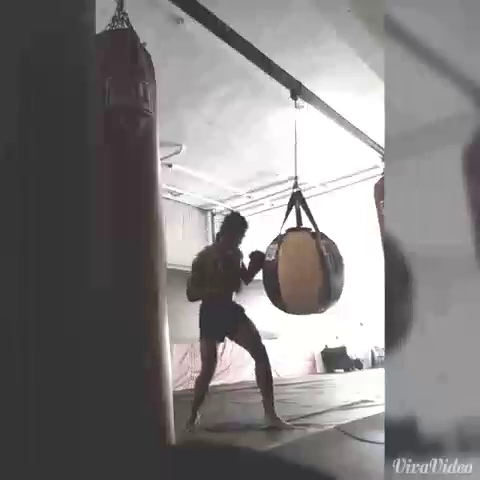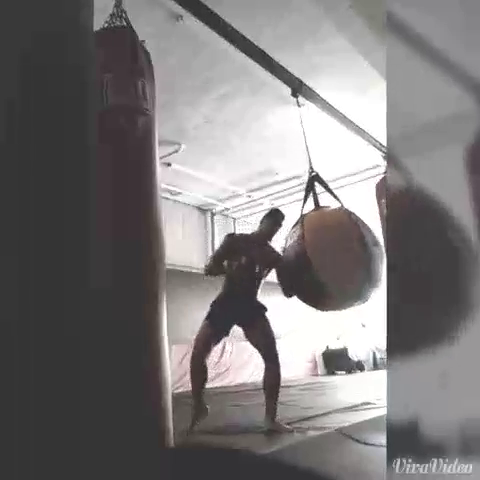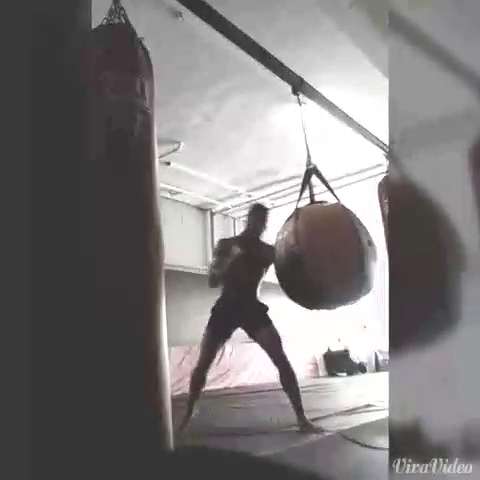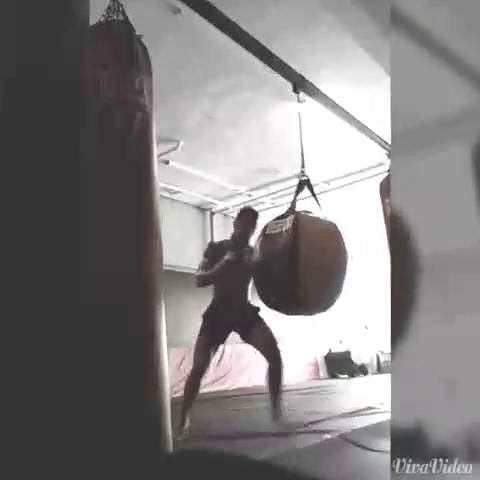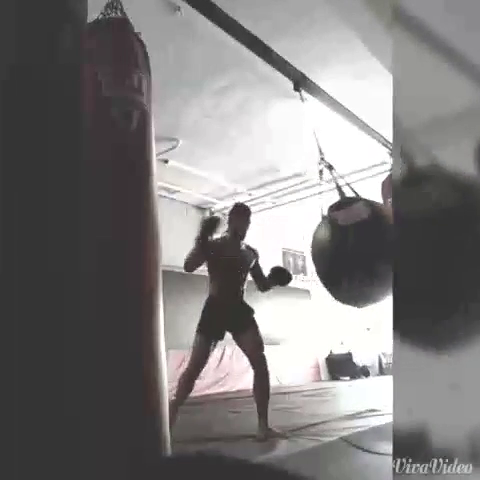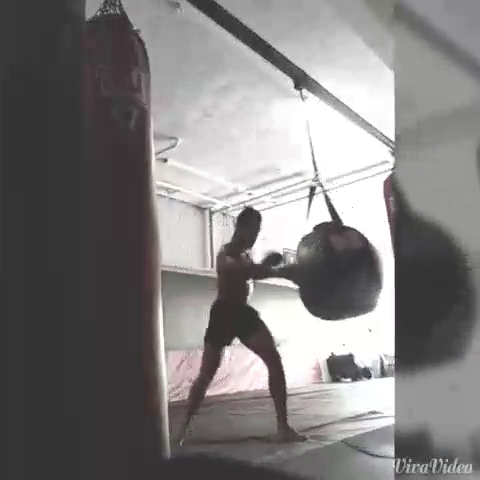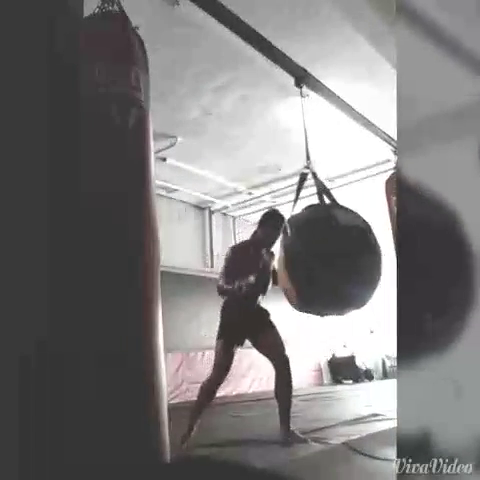
dt=0.7s
person 1, frame 1
left shoulder: (235, 254)
right shoulder: (204, 258)
left elbow: (243, 279)
right elbow: (191, 295)
left wrist: (253, 268)
right wrist: (219, 289)
left hip: (231, 310)
right hip: (211, 313)
left knee: (260, 352)
right knee: (208, 370)
left ankle: (270, 415)
right ankle: (193, 416)
person 1, frame 2
left shoulder: (274, 256)
right shoulder: (234, 241)
left elbow: (288, 292)
right elbow: (209, 269)
right wrist: (231, 267)
left hip: (251, 305)
right hip: (226, 302)
left knee: (272, 358)
right knee: (197, 355)
left ankle: (271, 419)
right ankle: (199, 409)
person 1, frame 3
left shoulder: (268, 250)
right shoulder: (226, 245)
right elbow: (213, 281)
right wrist: (232, 261)
left hip: (252, 307)
right hip: (227, 307)
left knee: (281, 360)
right knee: (203, 364)
left ankle: (301, 418)
right ankle: (187, 416)
person 1, frame 4
left shoulder: (254, 254)
right shoulder: (216, 249)
right elbow: (200, 279)
right wrist: (222, 266)
left hip: (244, 310)
right hip: (218, 310)
left knee: (274, 355)
right knee: (198, 368)
left ankle: (276, 413)
right ankle: (182, 421)
person 1, frame 5
left shoulder: (251, 253)
right shoulder: (212, 245)
left elbow: (262, 286)
right elbow: (189, 267)
left wrist: (273, 279)
right wrist: (201, 241)
left hip: (239, 308)
right hip: (214, 307)
left knee: (260, 363)
right knee: (195, 367)
left ankle: (263, 425)
right ankle: (172, 417)
person 1, frame 6
left shoulder: (245, 254)
right shoulder: (228, 252)
left elbow: (255, 273)
right elbow: (244, 271)
left wrist: (267, 267)
right wrist: (280, 272)
left hip: (244, 312)
right hip: (224, 312)
left knee: (275, 361)
right knee: (206, 375)
left ankle: (283, 426)
right ankle: (185, 426)
person 1, frame 7
left shoulder: (267, 255)
right shoulder: (237, 252)
left elbow: (273, 276)
right elbow: (222, 288)
right wrist: (242, 288)
left hip: (255, 313)
right hip: (234, 313)
left knee: (282, 363)
right knee: (219, 374)
left ankle: (285, 429)
right ankle: (190, 429)
